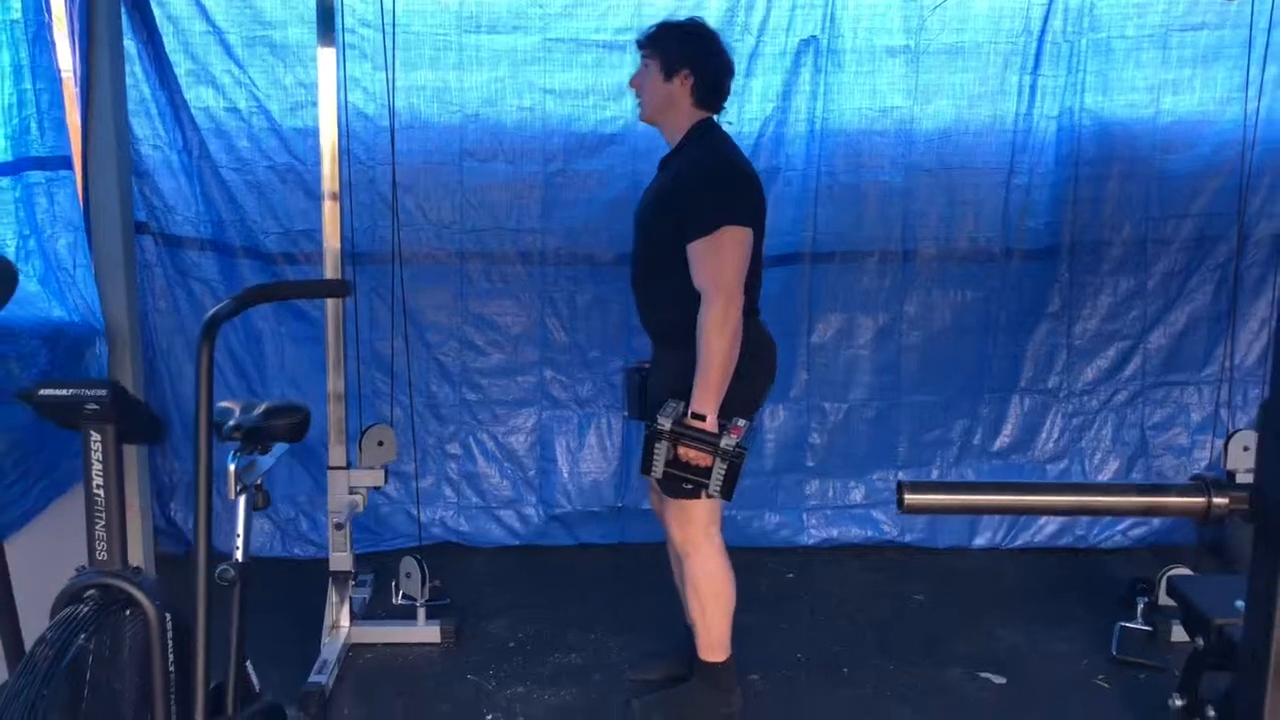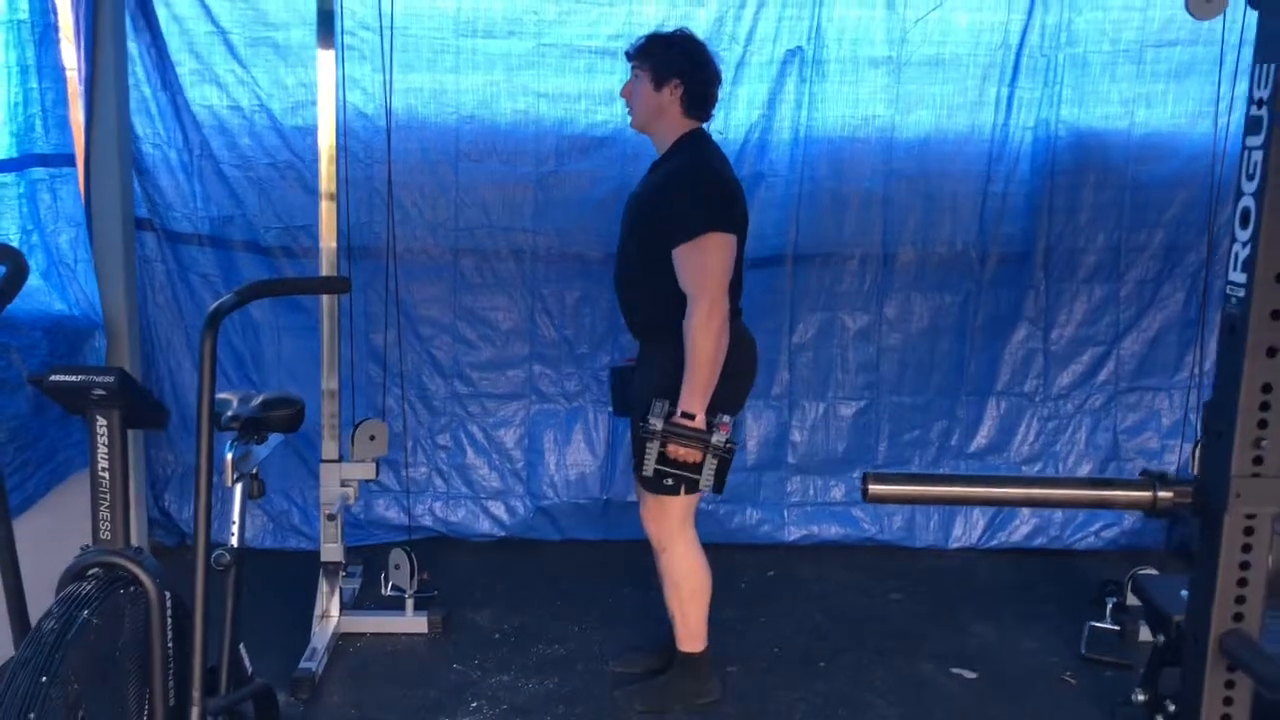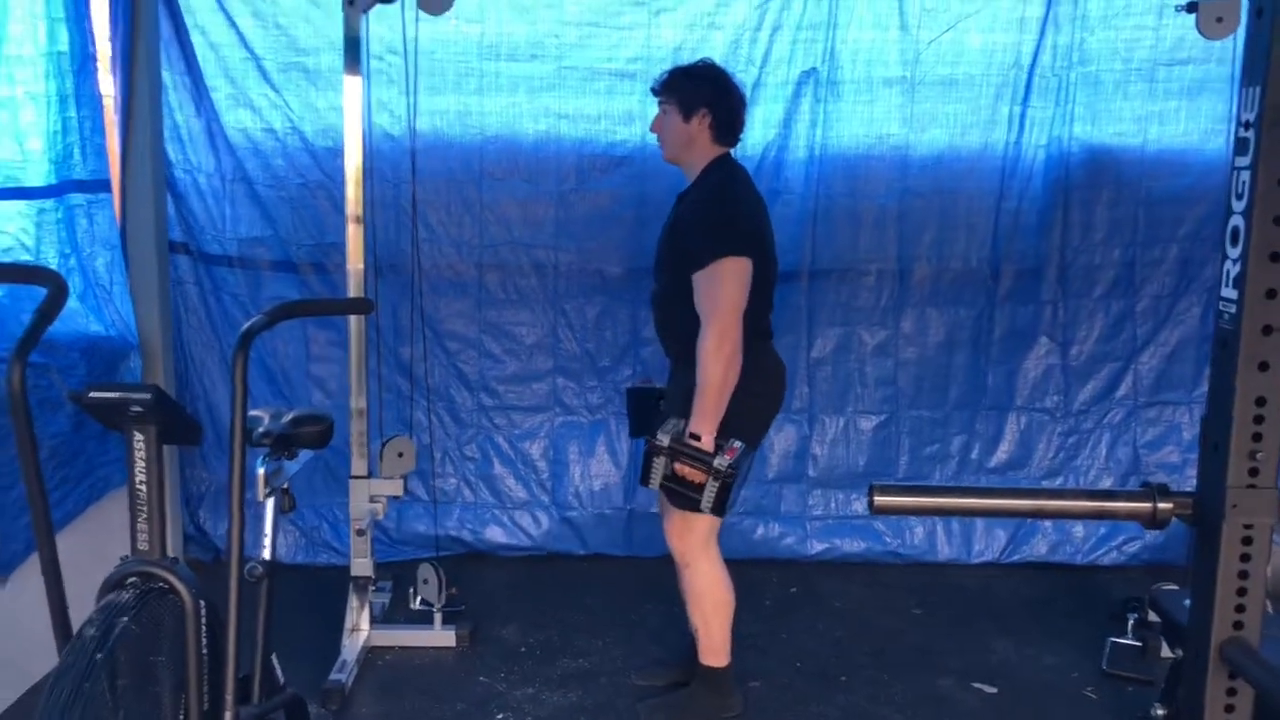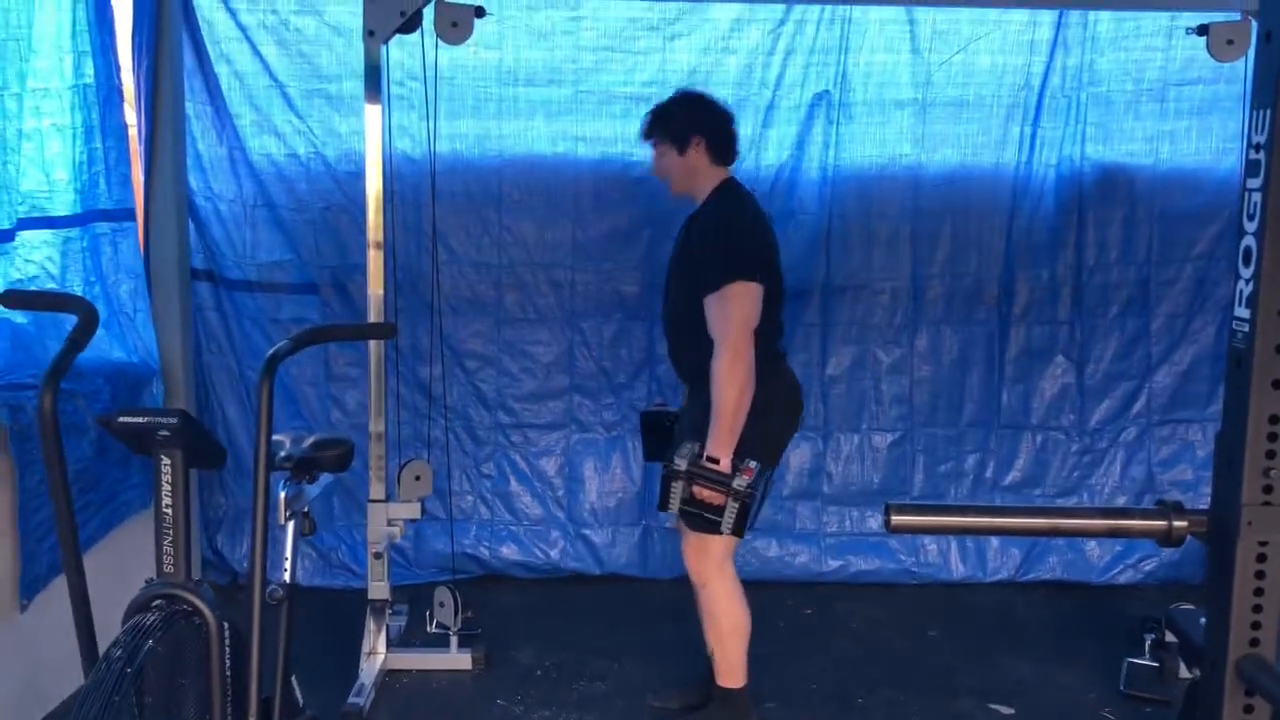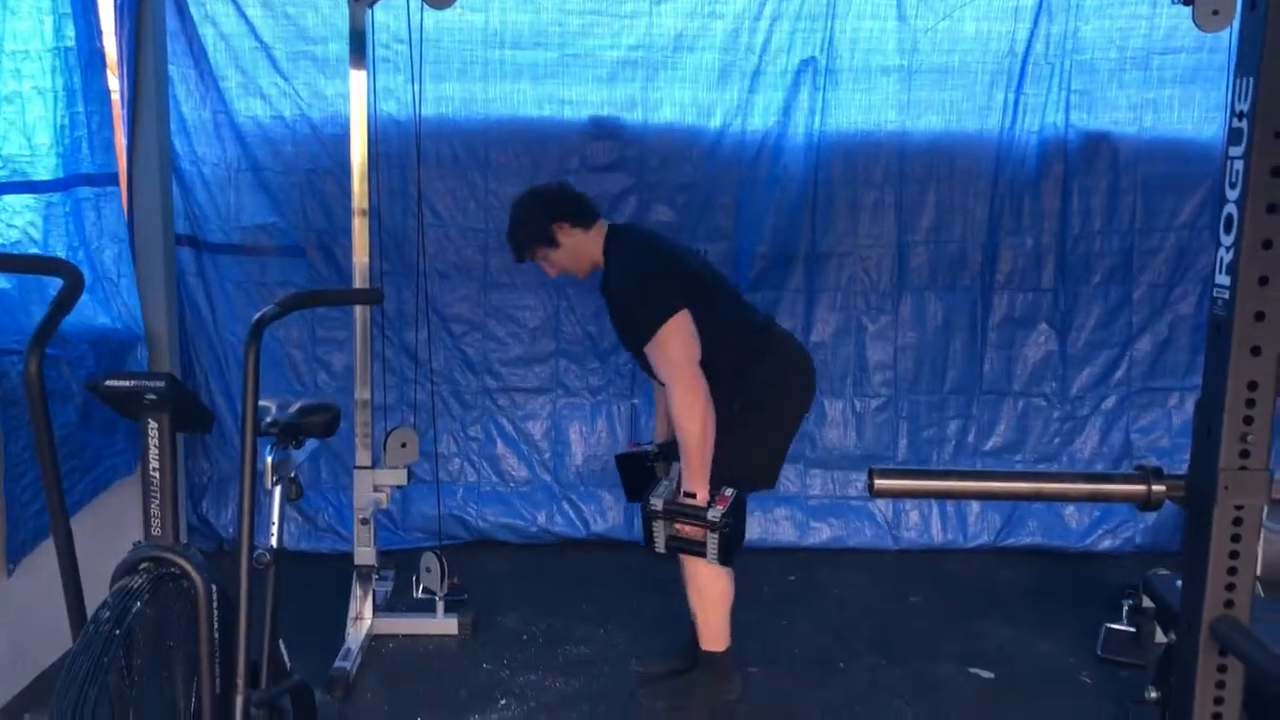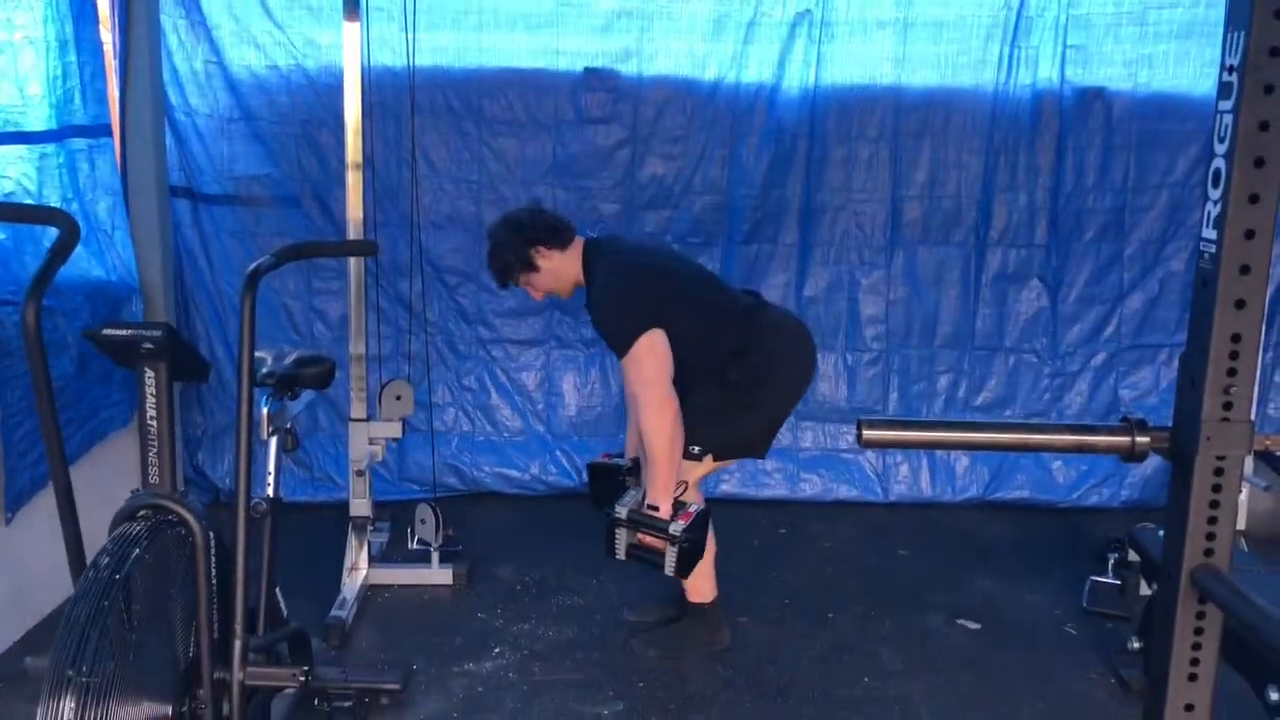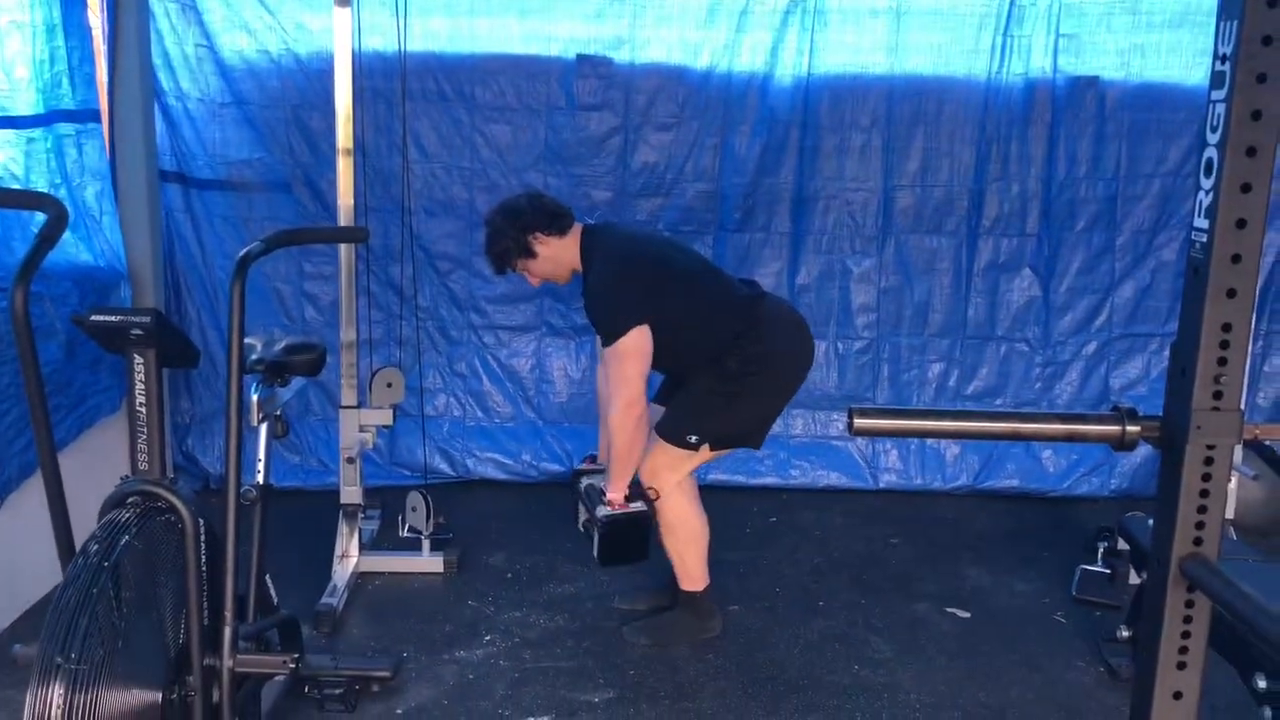
dt=0.7s
person 1, frame 1
left shoulder: (712, 170)
right shoulder: (686, 161)
left elbow: (722, 302)
left wrist: (704, 409)
left hip: (711, 368)
right hip: (680, 360)
left knee: (692, 525)
right knee: (670, 508)
right ankle: (699, 649)
person 1, frame 2
left shoulder: (695, 177)
right shoulder: (676, 166)
left elbow: (709, 304)
left wrist: (693, 408)
left hip: (694, 367)
right hip: (667, 358)
left knee: (666, 519)
right knee: (660, 509)
right ankle: (681, 642)
person 1, frame 3
left shoulder: (717, 202)
right shoulder: (715, 192)
left elbow: (722, 329)
left wrist: (701, 429)
right wrist: (685, 404)
left hip: (728, 388)
right hip: (712, 380)
left knee: (689, 534)
right knee: (681, 520)
right ankle: (703, 656)
person 1, frame 4
left shoulder: (726, 225)
right shoulder: (717, 216)
left elbow: (734, 351)
left wrist: (718, 451)
right wrist: (695, 418)
left hip: (746, 409)
right hip: (723, 403)
left knee: (706, 554)
right knee: (698, 541)
person 1, frame 5
left shoulder: (633, 274)
right shoulder: (631, 254)
left elbow: (687, 387)
right elbow: (673, 367)
left wrist: (695, 487)
right wrist: (662, 445)
left hip: (766, 385)
right hip: (756, 376)
left ankle: (715, 671)
right ankle: (703, 645)
person 1, frame 6
left shoulder: (615, 291)
right shoulder: (611, 263)
left elbow: (659, 407)
right elbow: (640, 374)
left wrist: (659, 503)
right wrist: (633, 453)
left hip: (769, 363)
right hip: (757, 348)
left knee: (669, 478)
right knee: (664, 466)
left ankle: (704, 621)
right ankle: (692, 595)
person 1, frame 7
left shoulder: (612, 277)
right shoulder: (606, 251)
left elbow: (628, 404)
right elbow: (611, 368)
left wrist: (614, 491)
right wrist: (605, 455)
left hip: (766, 354)
right hip: (745, 338)
left knee: (660, 469)
right knee: (660, 449)
left ankle: (696, 609)
right ankle: (683, 583)
